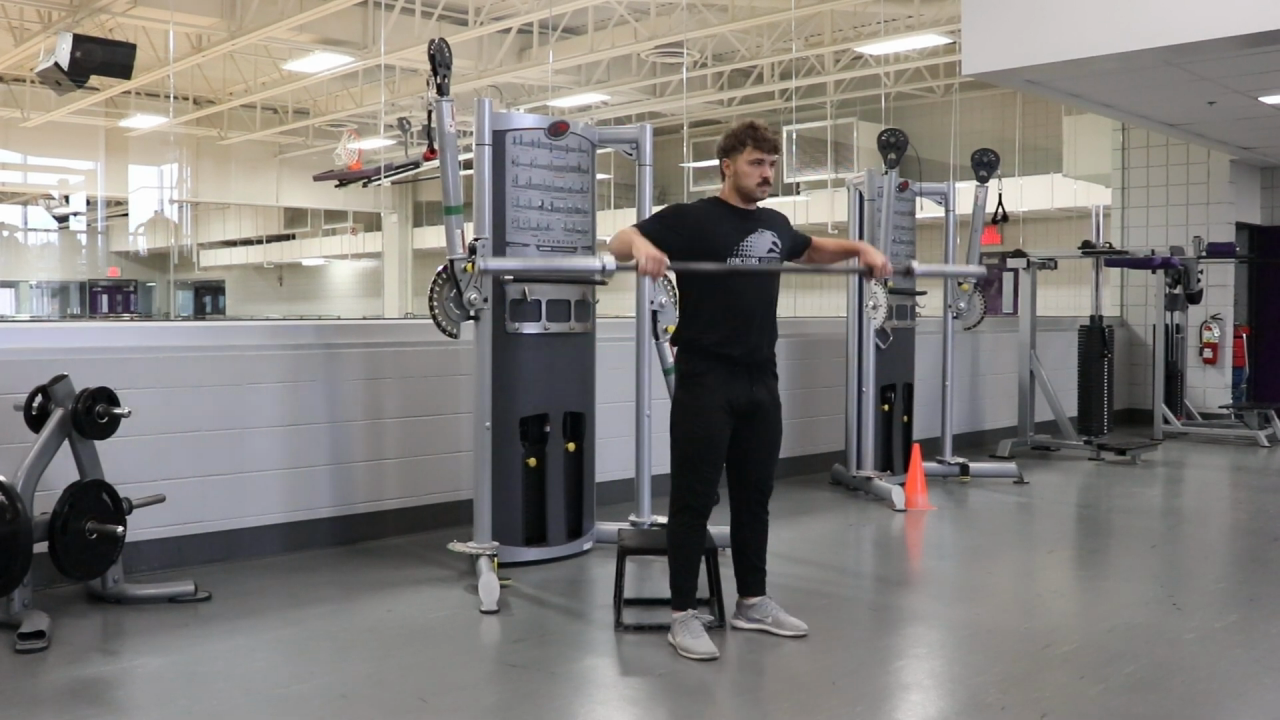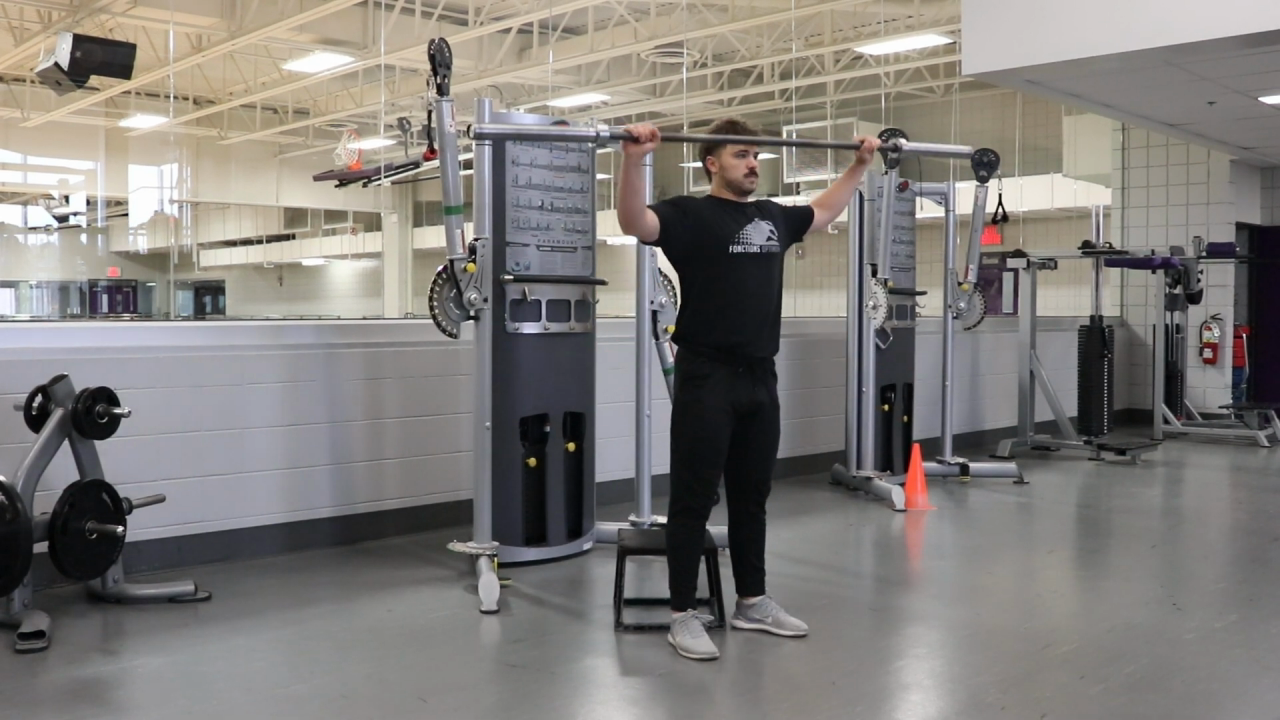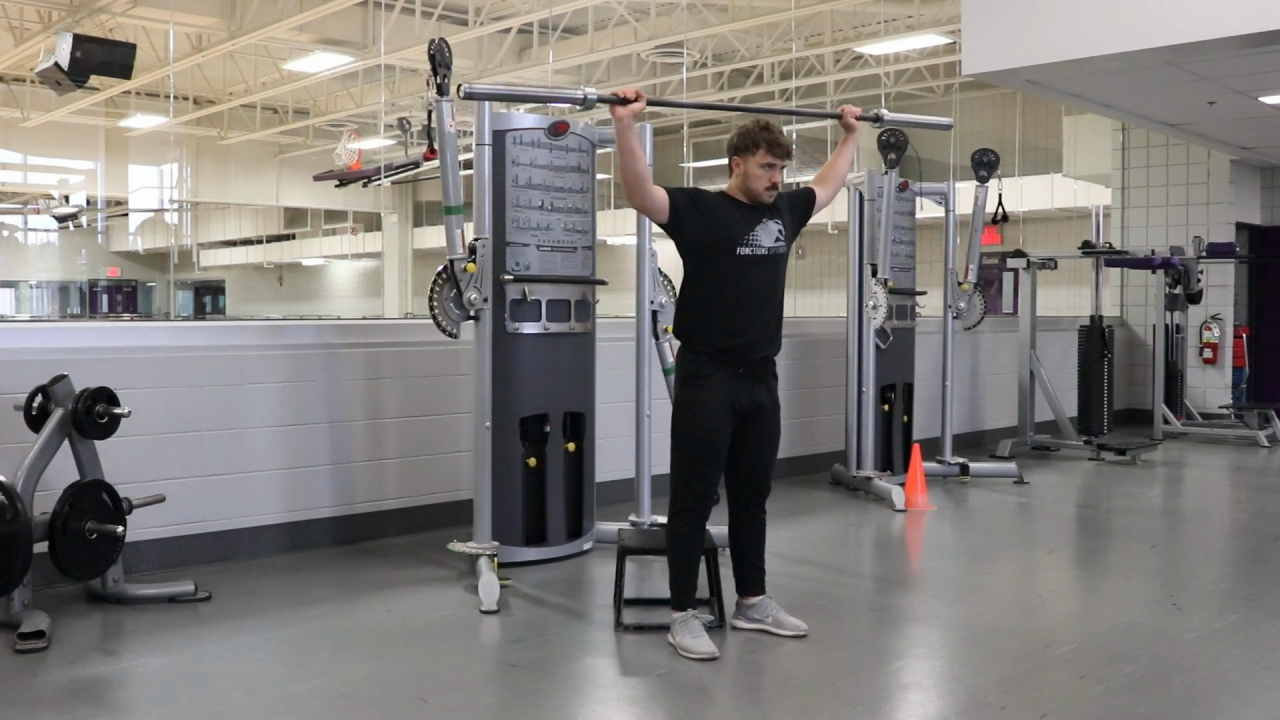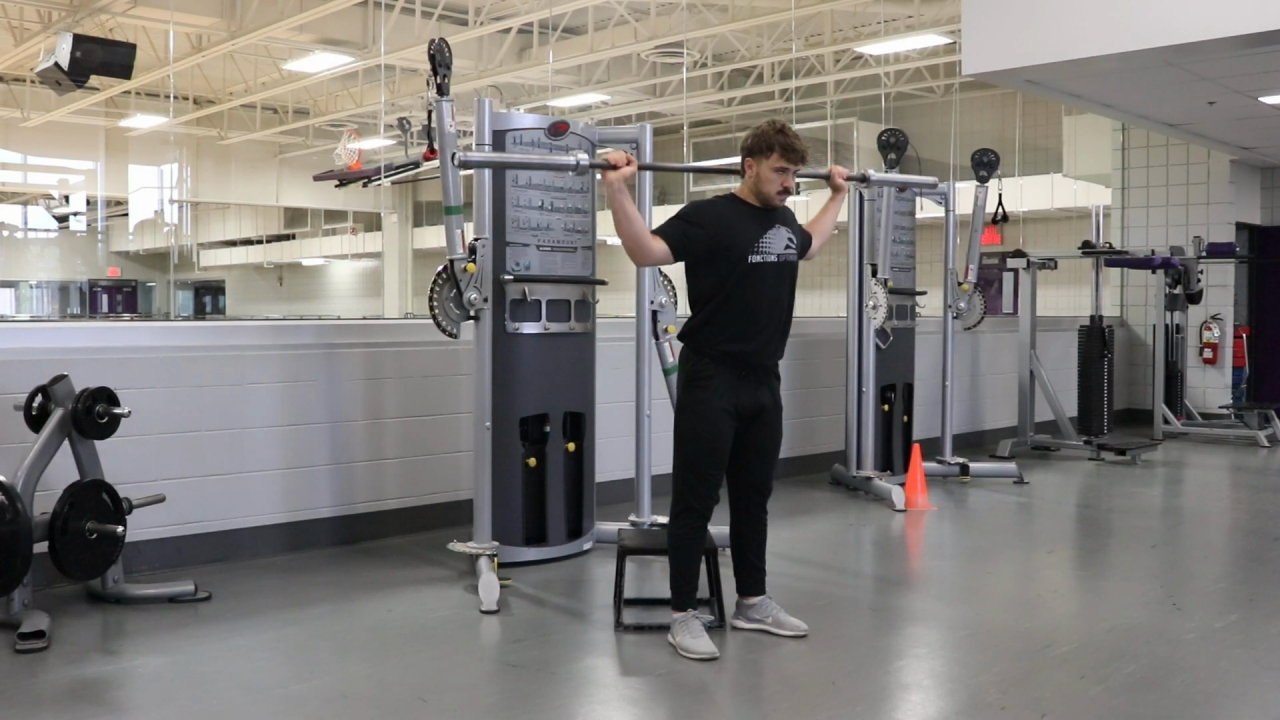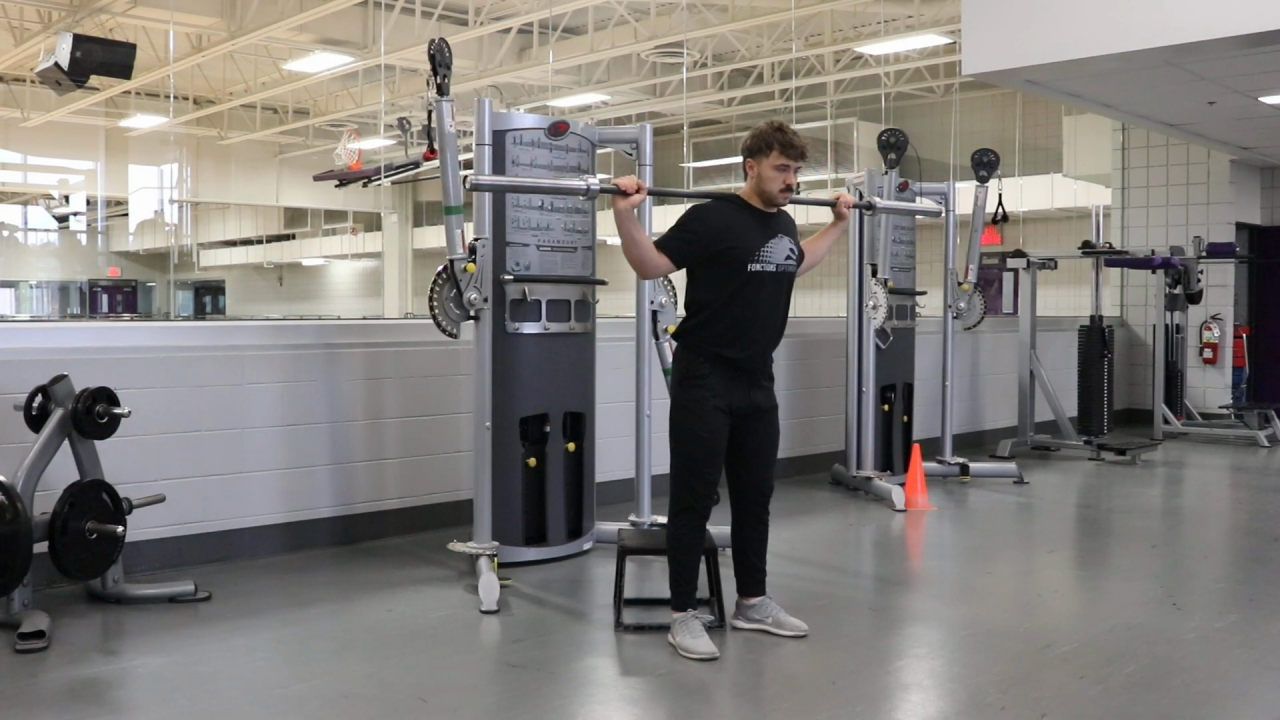
dt=0.3s
person 1, frame 1
left shoulder: (774, 224)
right shoulder: (693, 218)
left elbow: (812, 249)
right elbow: (624, 241)
left wrist: (859, 249)
right wrist: (641, 249)
left hip: (760, 380)
right hip: (705, 380)
left knee: (754, 495)
right knee: (694, 499)
left ankle: (752, 600)
right ankle: (683, 614)
person 1, frame 2
left shoulder: (772, 216)
right shoulder: (690, 215)
left elbow: (825, 210)
right elbow: (631, 222)
left wrist: (859, 165)
right wrist: (632, 157)
left hip: (759, 378)
right hip: (706, 378)
left knee: (752, 497)
right knee: (693, 499)
left ankle: (752, 600)
right ankle: (683, 615)
person 1, frame 3
left shoulder: (782, 212)
right shoulder: (699, 209)
left elbow: (827, 185)
right elbow: (639, 193)
left wrist: (850, 133)
right wrist: (624, 123)
left hip: (761, 379)
right hip: (708, 378)
left knee: (752, 496)
right knee: (694, 499)
left ankle: (752, 600)
right ankle: (683, 614)
person 1, frame 4
left shoulder: (784, 219)
right shoulder: (710, 215)
left elbow: (809, 246)
right elbow: (646, 252)
left wrist: (836, 199)
right wrist: (619, 194)
left hip: (763, 382)
right hip: (711, 380)
left knee: (754, 497)
right knee: (695, 501)
left ankle: (752, 601)
right ankle: (683, 615)
person 1, frame 5
left shoulder: (784, 224)
right shoulder: (711, 218)
right elbow: (649, 266)
left wrist: (837, 223)
right wrist: (625, 213)
left hip: (757, 382)
right hip: (705, 380)
left knee: (755, 496)
right knee: (694, 501)
left ankle: (752, 601)
right ankle: (683, 615)
